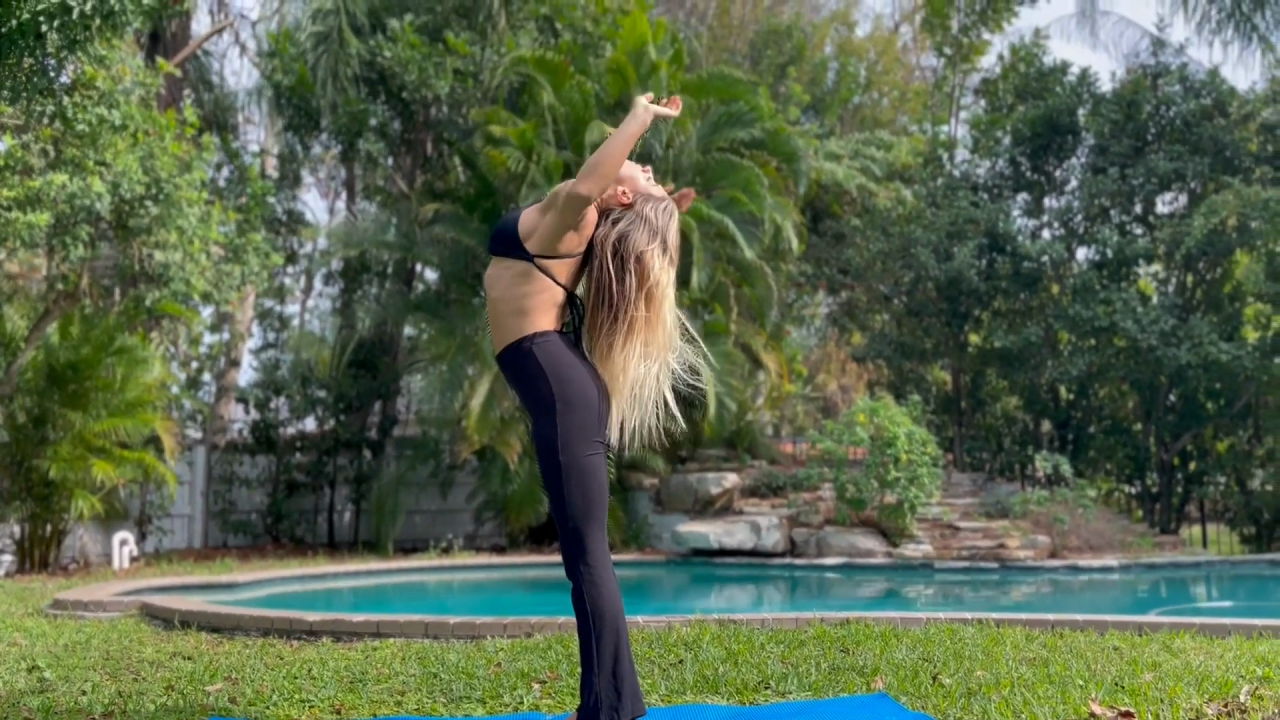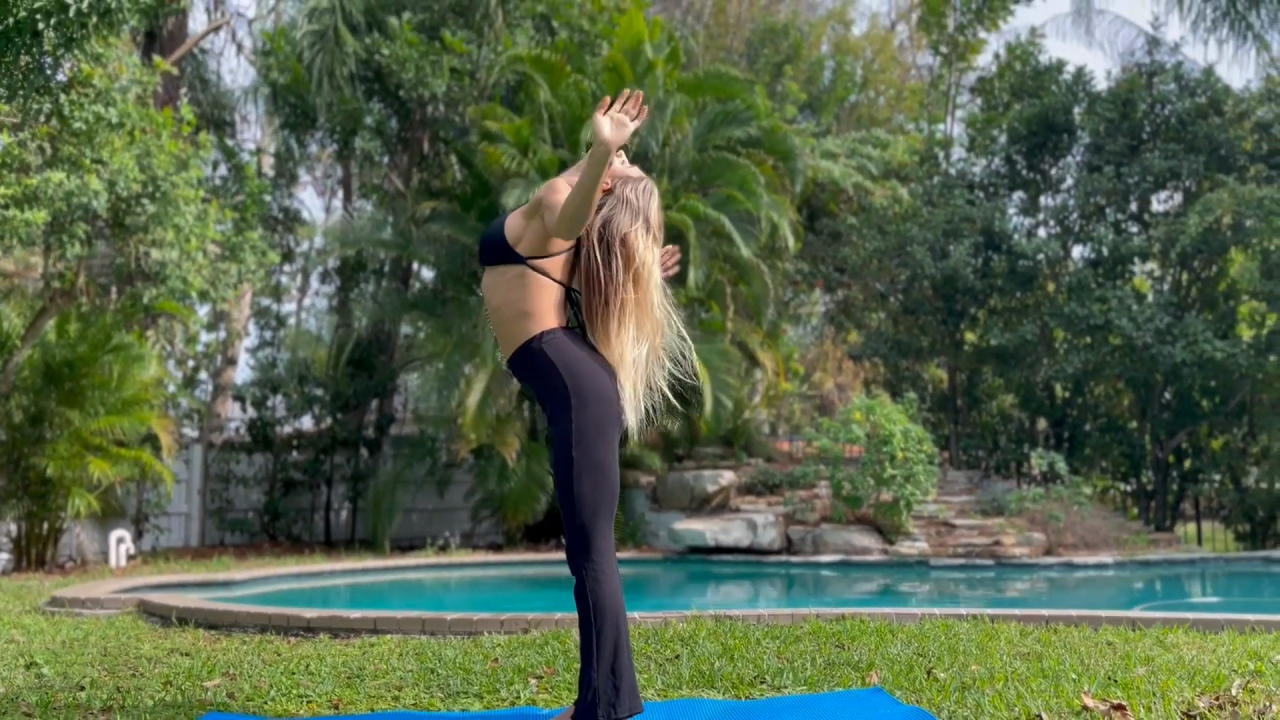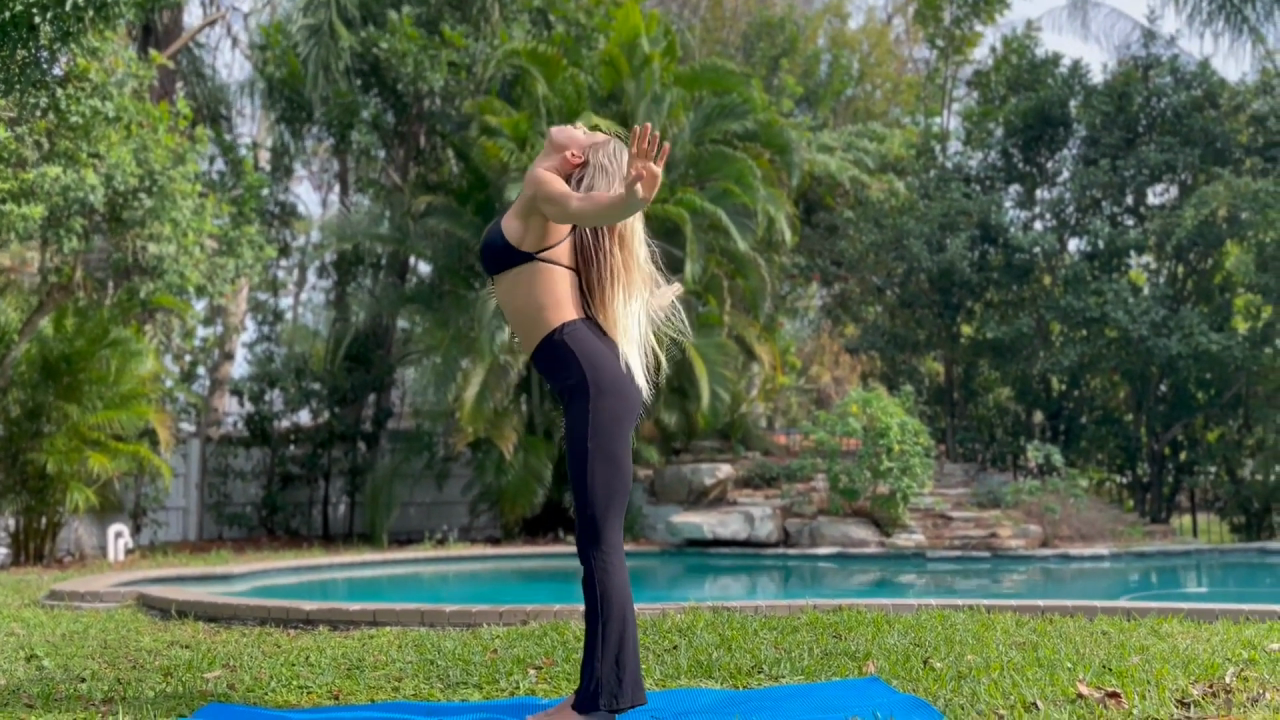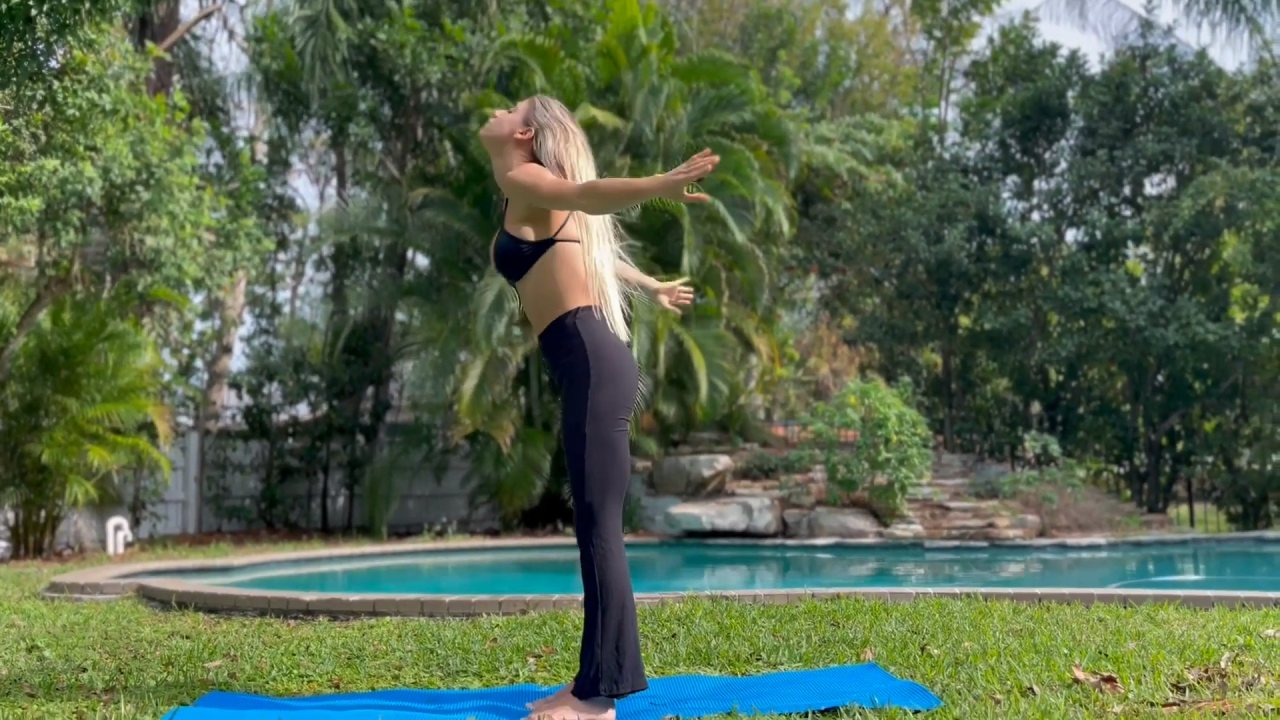
dt=0.4s
person 1, frame 1
left shoulder: (572, 209)
right shoulder: (578, 222)
left elbow: (585, 189)
left wrist: (641, 117)
left hip: (559, 389)
right hip: (563, 389)
left knee: (586, 554)
right knee: (584, 553)
person 1, frame 2
left shoulder: (554, 194)
right shoulder: (552, 217)
left elbow: (572, 221)
left wrist: (604, 155)
left hip: (576, 389)
right hip: (576, 391)
left knee: (590, 550)
right knee: (588, 549)
person 1, frame 3
left shoulder: (543, 187)
right shoulder: (542, 208)
left elbow: (585, 207)
right elbow: (593, 258)
left wrist: (633, 198)
right wrist: (647, 296)
left hip: (593, 380)
right hip: (590, 381)
left knee: (600, 543)
right knee: (597, 541)
person 1, frame 4
left shoulder: (525, 179)
right shoulder: (526, 198)
left elbow: (588, 193)
right elbow: (591, 246)
left wrist: (661, 184)
right wrist: (653, 286)
left hip: (591, 364)
right hip: (588, 364)
left knee: (599, 530)
right knee: (596, 529)
